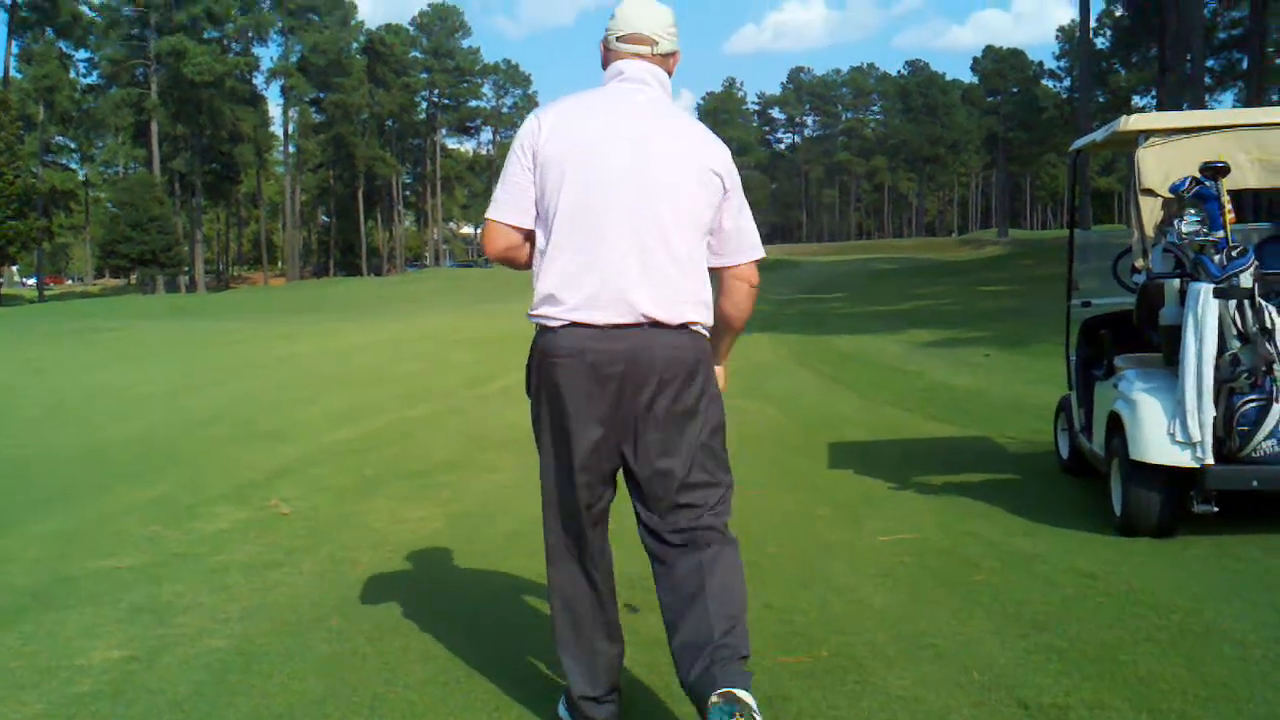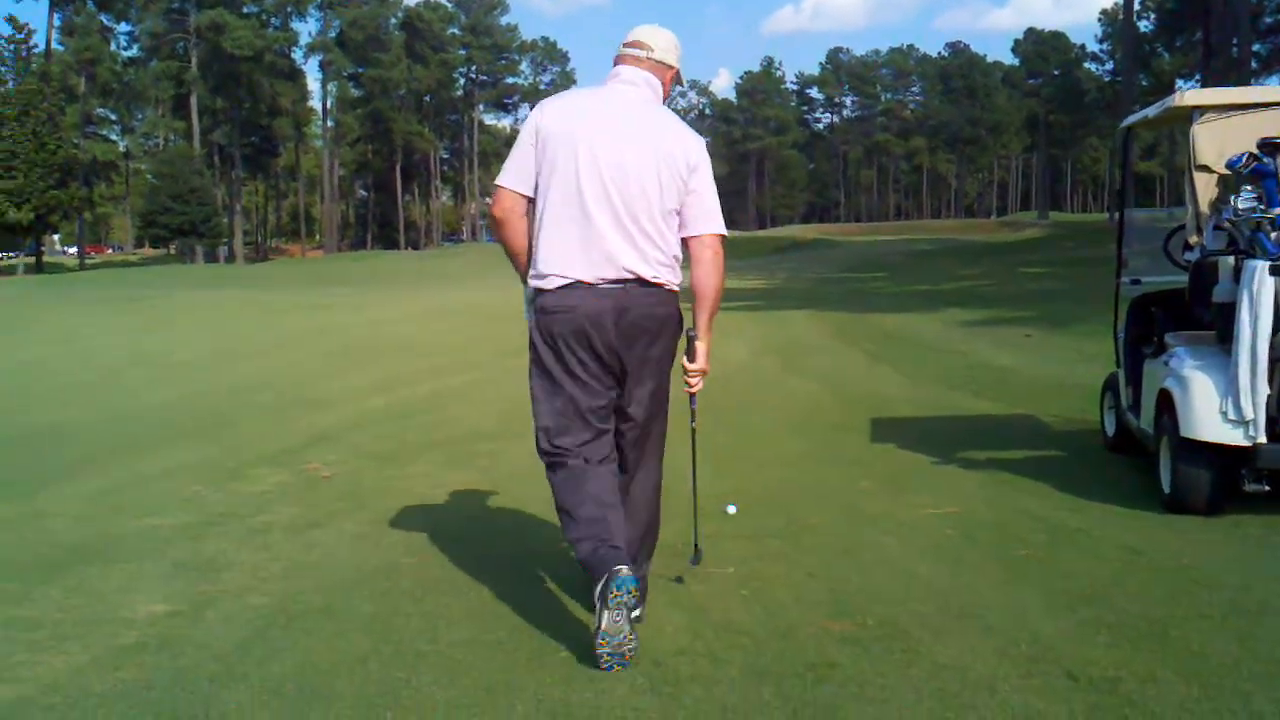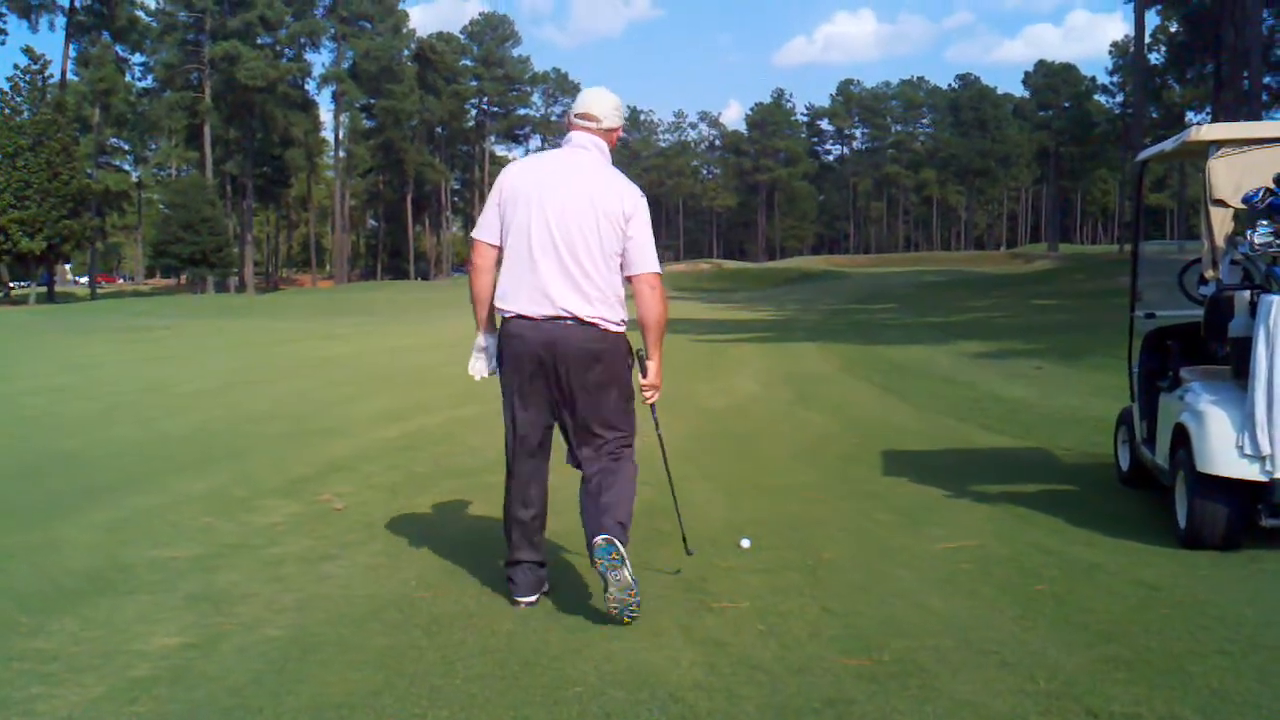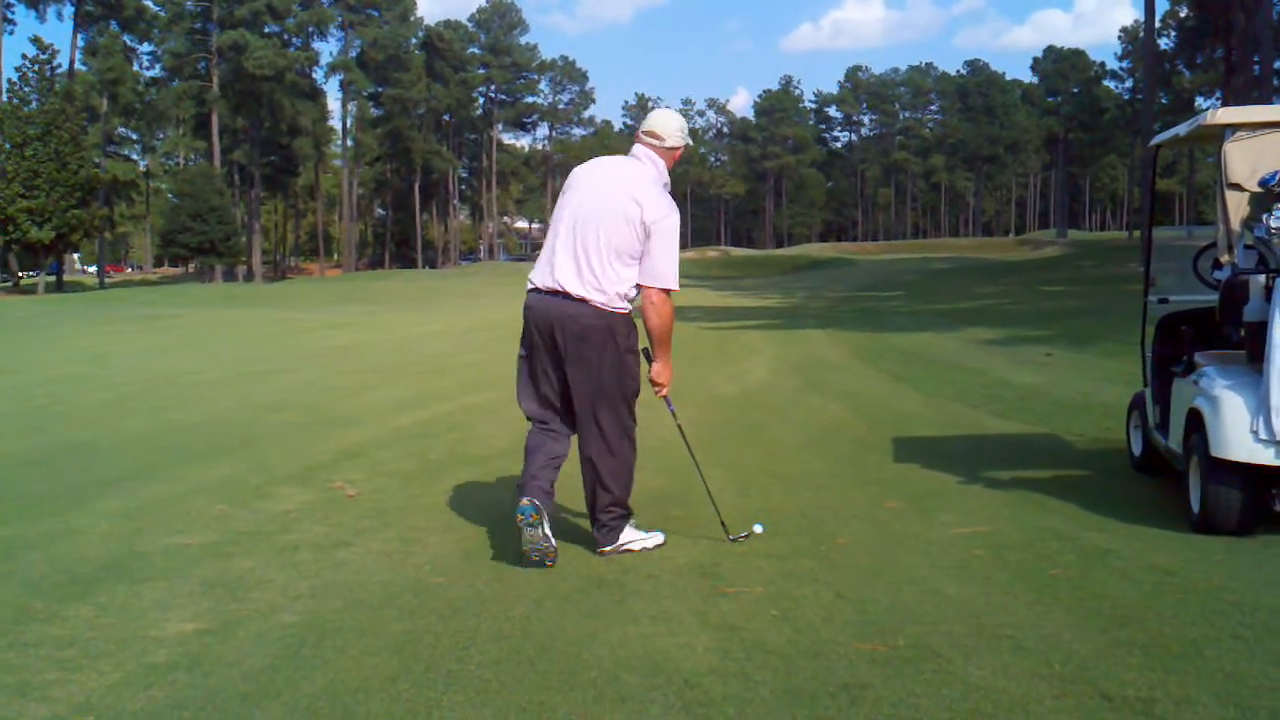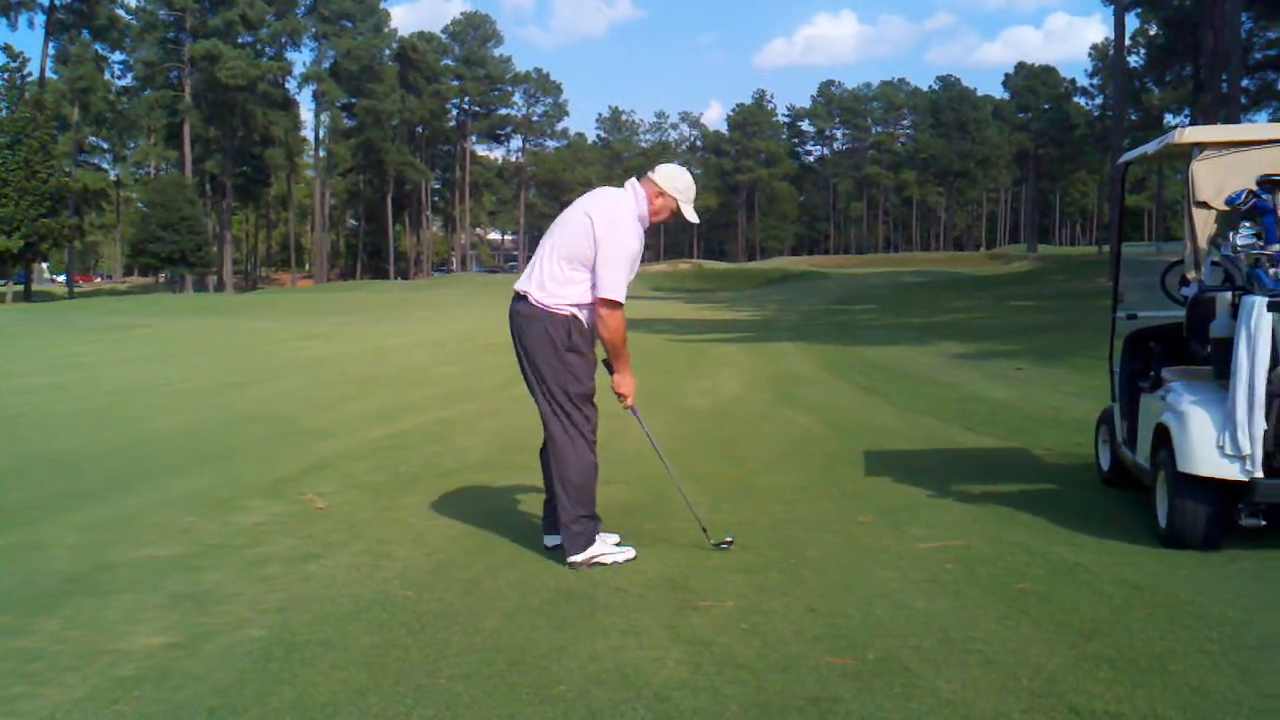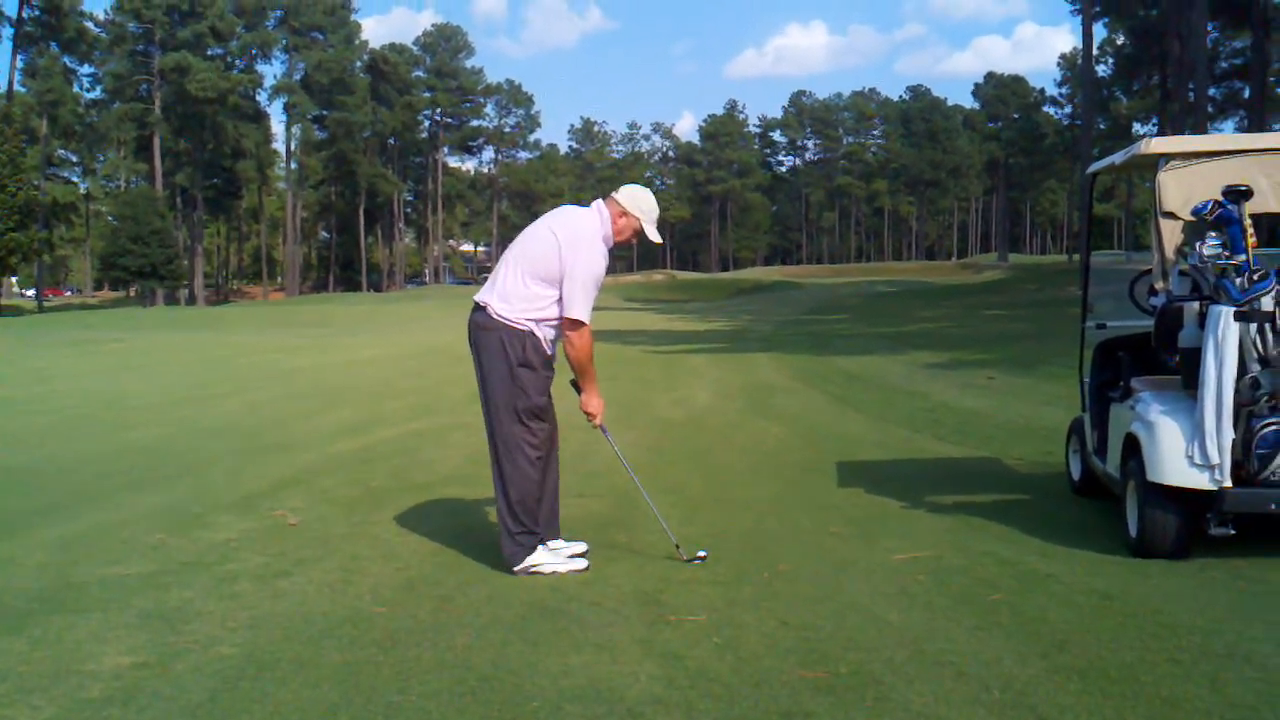
dt=0.7s
person 1, frame 1
left shoulder: (548, 125)
right shoulder: (706, 145)
left elbow: (500, 243)
right elbow: (741, 277)
right wrist: (718, 361)
left hip: (573, 350)
right hip: (677, 353)
left knee: (579, 527)
right knee: (695, 524)
person 1, frame 2
left shoulder: (552, 112)
right shoulder: (684, 138)
left elbow: (505, 208)
right elbow: (707, 248)
left wrist: (537, 278)
right wrist: (702, 337)
left hip: (566, 305)
right hip: (651, 308)
left knee: (576, 453)
right knee: (638, 457)
left ankle: (613, 574)
right ankle: (629, 580)
person 1, frame 3
left shoulder: (517, 174)
right shoulder: (625, 193)
left elbow: (481, 259)
right elbow: (648, 286)
left wrist: (485, 333)
right wrist: (654, 359)
left hip: (522, 335)
right hip: (595, 339)
left knee: (526, 456)
right knee: (609, 452)
left ankle: (526, 575)
right ankle: (606, 544)
person 1, frame 4
left shoulder: (586, 170)
right shoulder: (660, 205)
right elbow: (655, 295)
right wrist: (662, 359)
left hip: (541, 305)
right hip: (599, 319)
left knee: (549, 420)
right knee: (608, 429)
left ankle: (533, 502)
right ankle: (612, 529)
person 1, frame 5
left shoulder: (607, 199)
right shoulder: (625, 225)
right elbow: (607, 308)
right wrist: (622, 370)
left hip: (535, 313)
right hip: (552, 322)
left knee: (564, 425)
right knee: (574, 429)
left ankle: (561, 525)
right ankle: (582, 541)
person 1, frame 6
left shoulder: (573, 217)
right shoulder: (590, 245)
right elbow: (575, 328)
right wrist: (590, 390)
left hip: (499, 326)
right hip: (510, 336)
left knee: (540, 437)
right knee: (524, 442)
left ankle: (541, 536)
right ankle: (526, 550)
